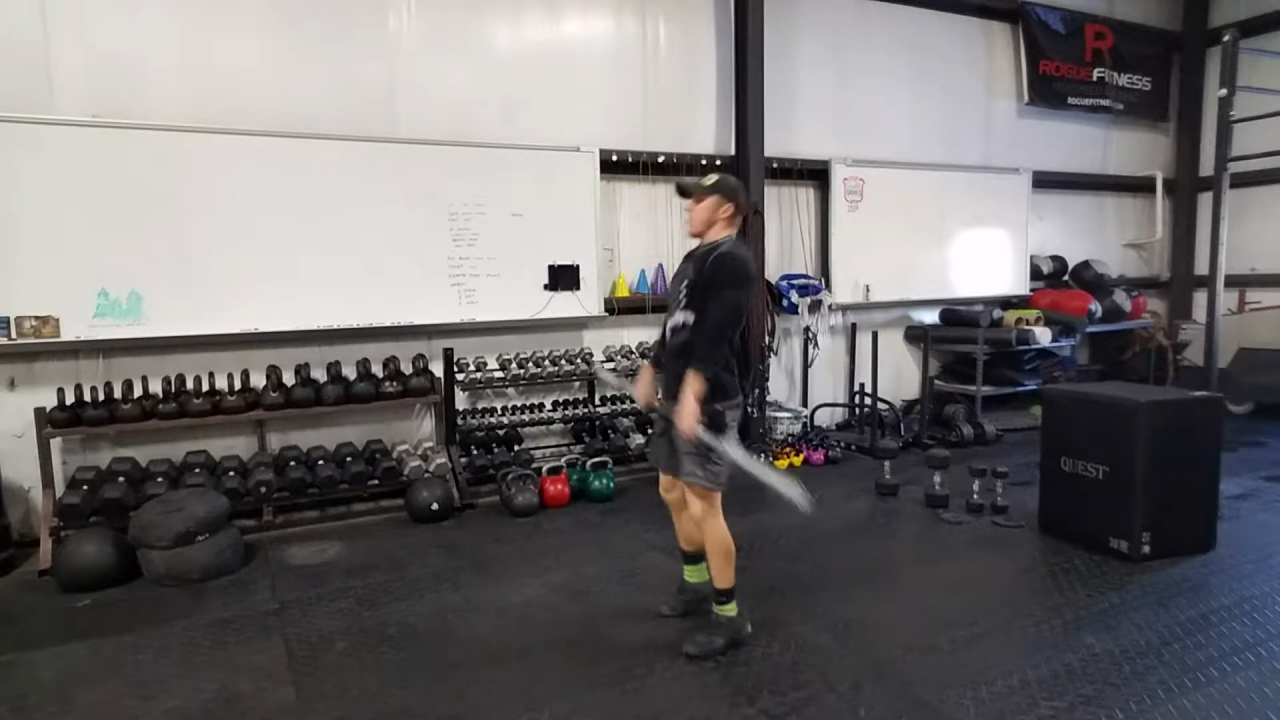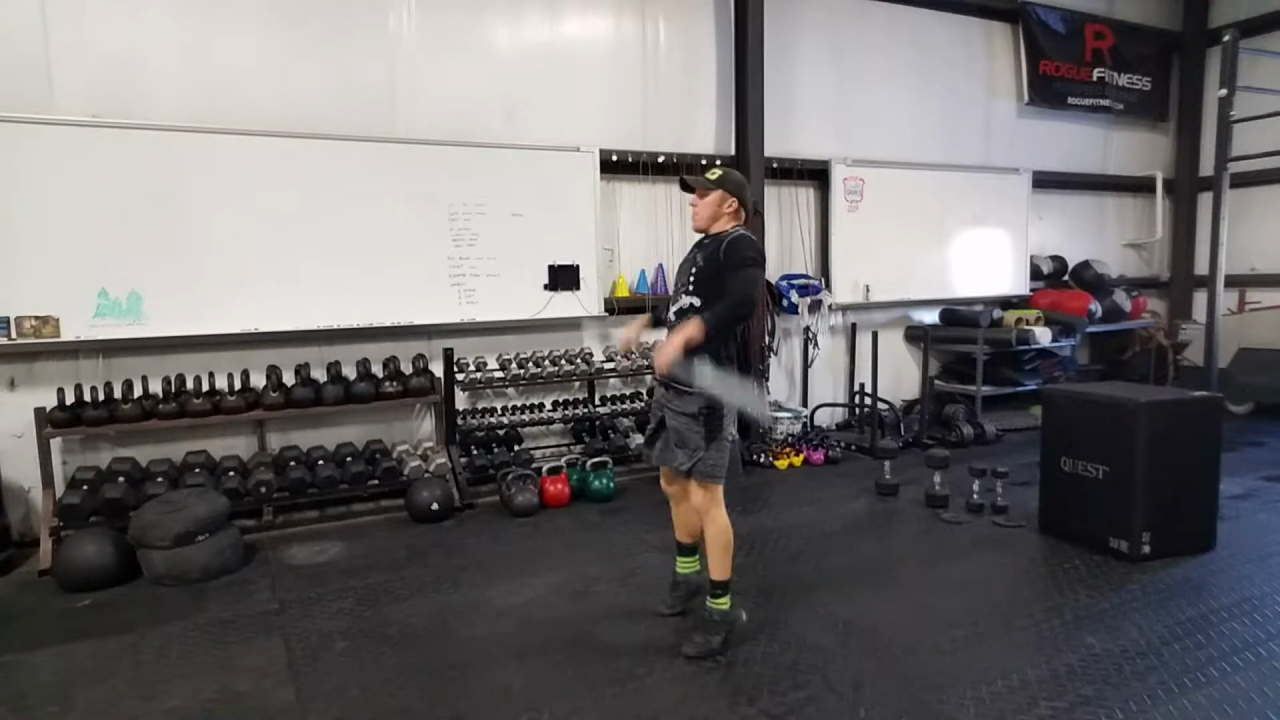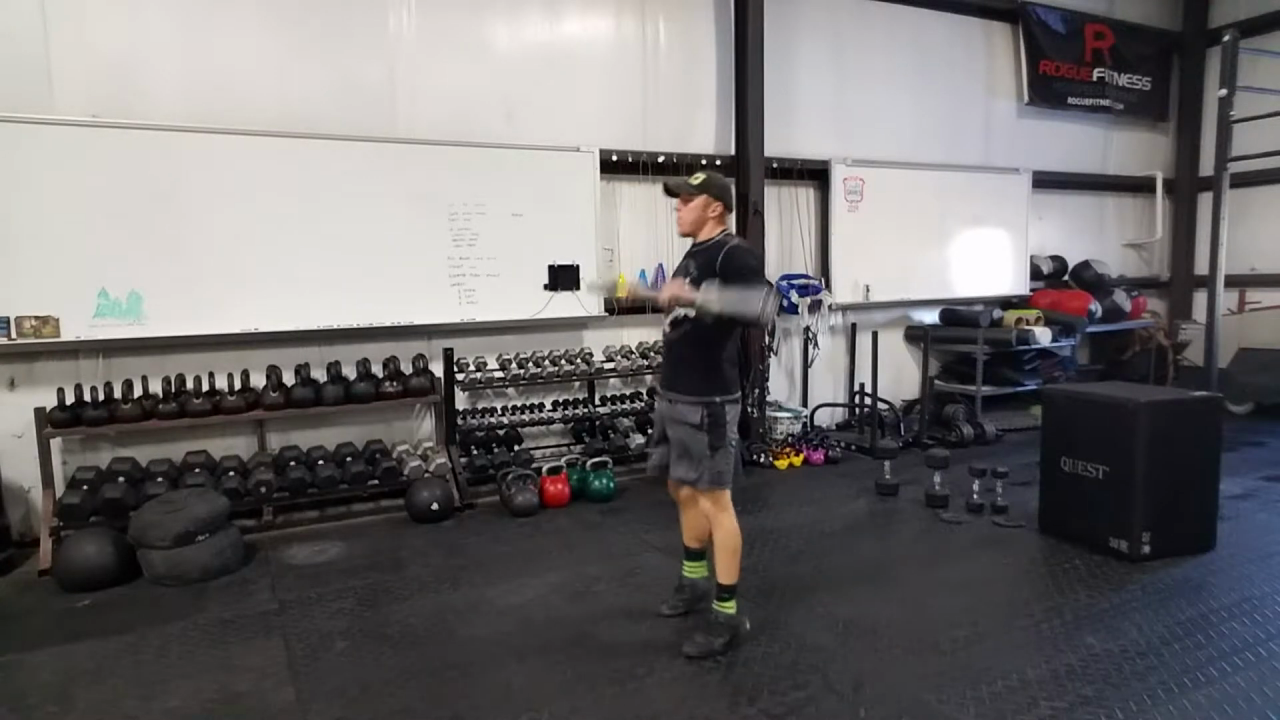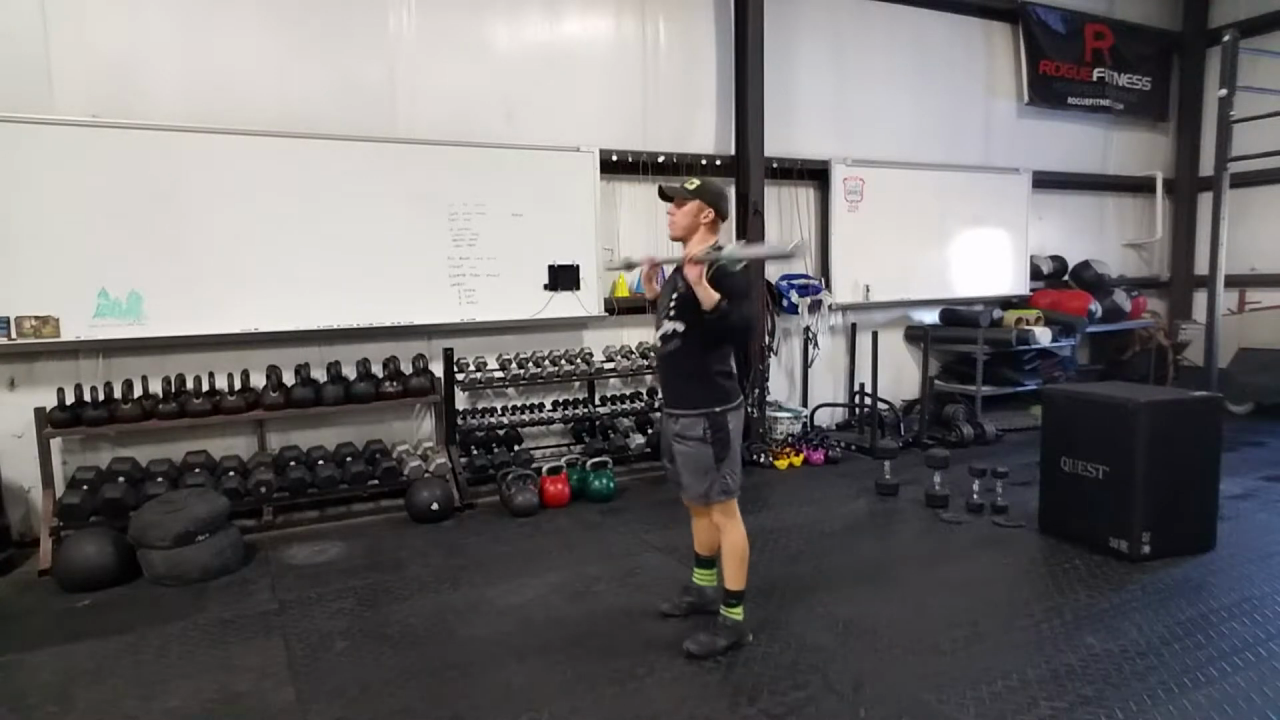
dt=0.1s
person 1, frame 1
left shoulder: (730, 261)
right shoulder: (698, 258)
left elbow: (717, 332)
left wrist: (691, 397)
right wrist: (649, 371)
left hip: (708, 403)
right hip: (676, 398)
left knee: (701, 506)
right knee: (672, 491)
left ankle: (728, 617)
right ankle: (696, 585)
person 1, frame 2
left shoulder: (741, 247)
right shoulder: (705, 246)
left elbow: (732, 306)
left wrist: (680, 337)
right wrist: (643, 324)
left hip: (705, 391)
right hip: (671, 386)
left knee: (706, 495)
right knee: (673, 484)
left ankle: (721, 610)
right ankle: (688, 579)
person 1, frame 3
left shoulder: (733, 254)
right shoulder: (695, 254)
left wrist: (689, 296)
right wrist: (665, 296)
left hip: (707, 399)
right hip: (672, 394)
left knee: (714, 502)
right knee: (684, 491)
left ankle: (727, 614)
right ankle: (695, 583)
person 1, frame 4
left shoulder: (721, 271)
right shoulder: (681, 268)
left elbow: (738, 330)
left wrist: (701, 285)
right wrist: (651, 289)
left hip: (710, 412)
right hip: (677, 408)
left knee: (722, 510)
right knee: (696, 503)
left ankle: (733, 619)
right ankle: (703, 588)
